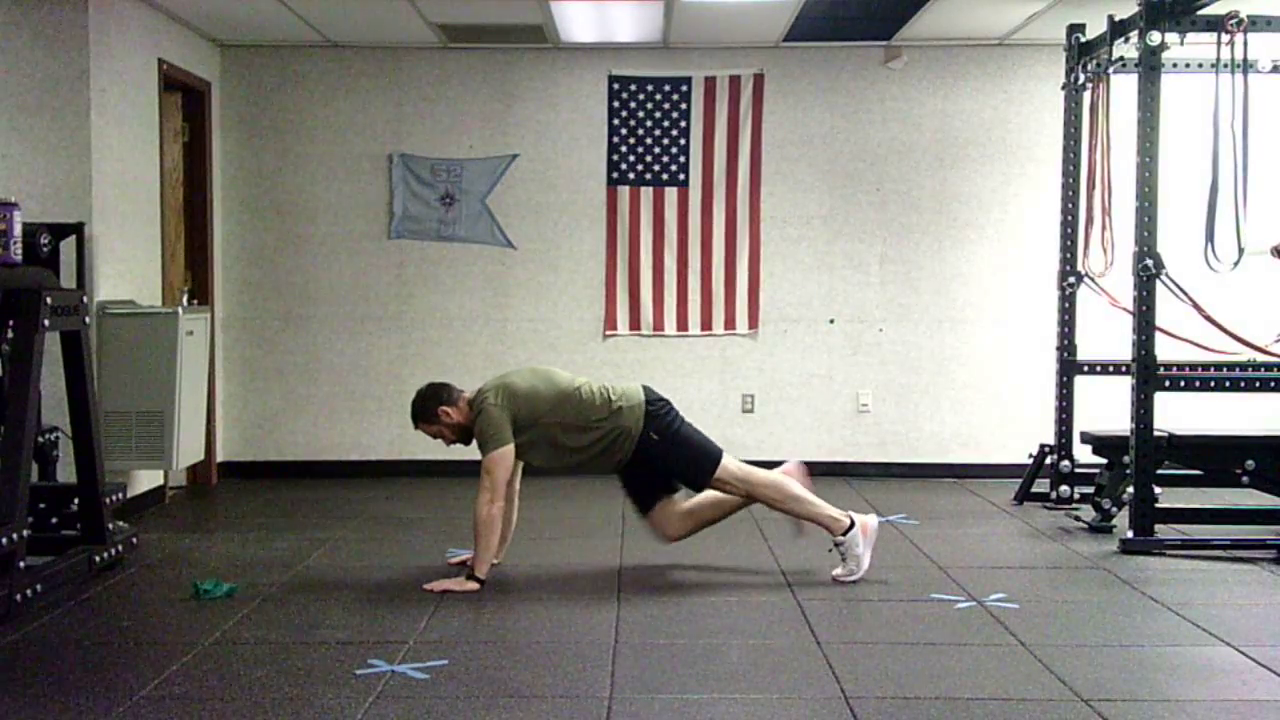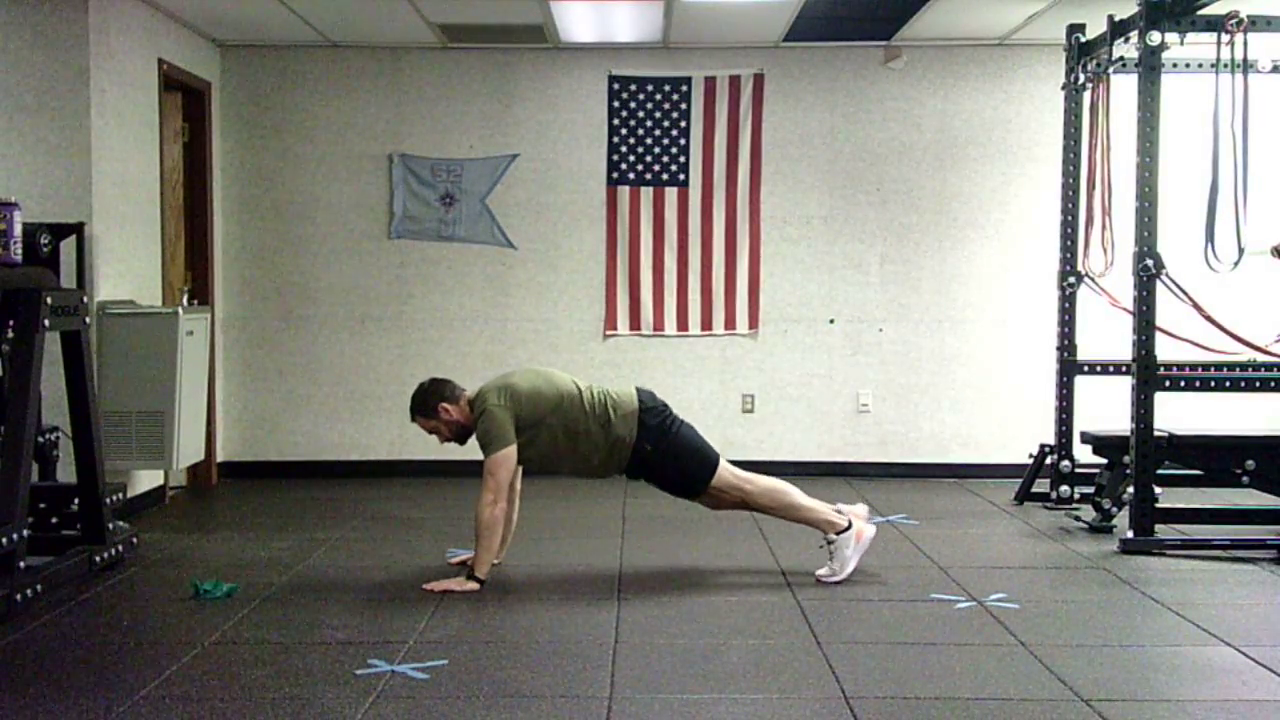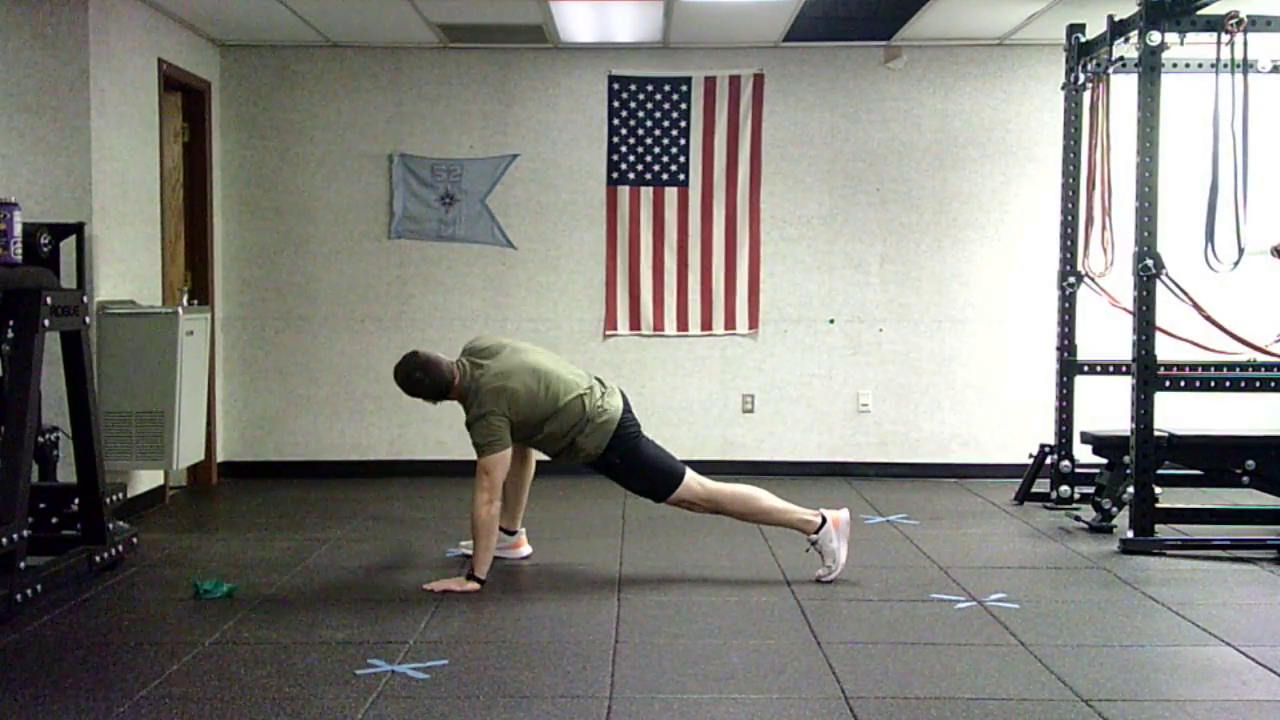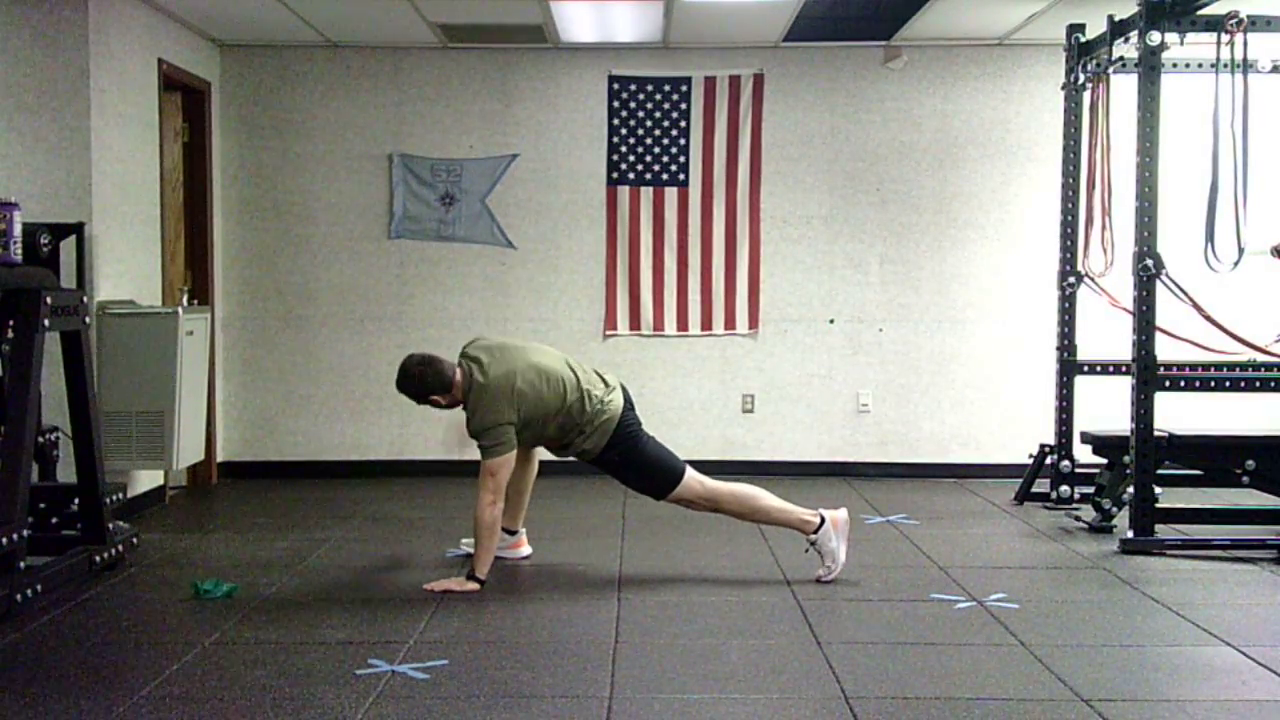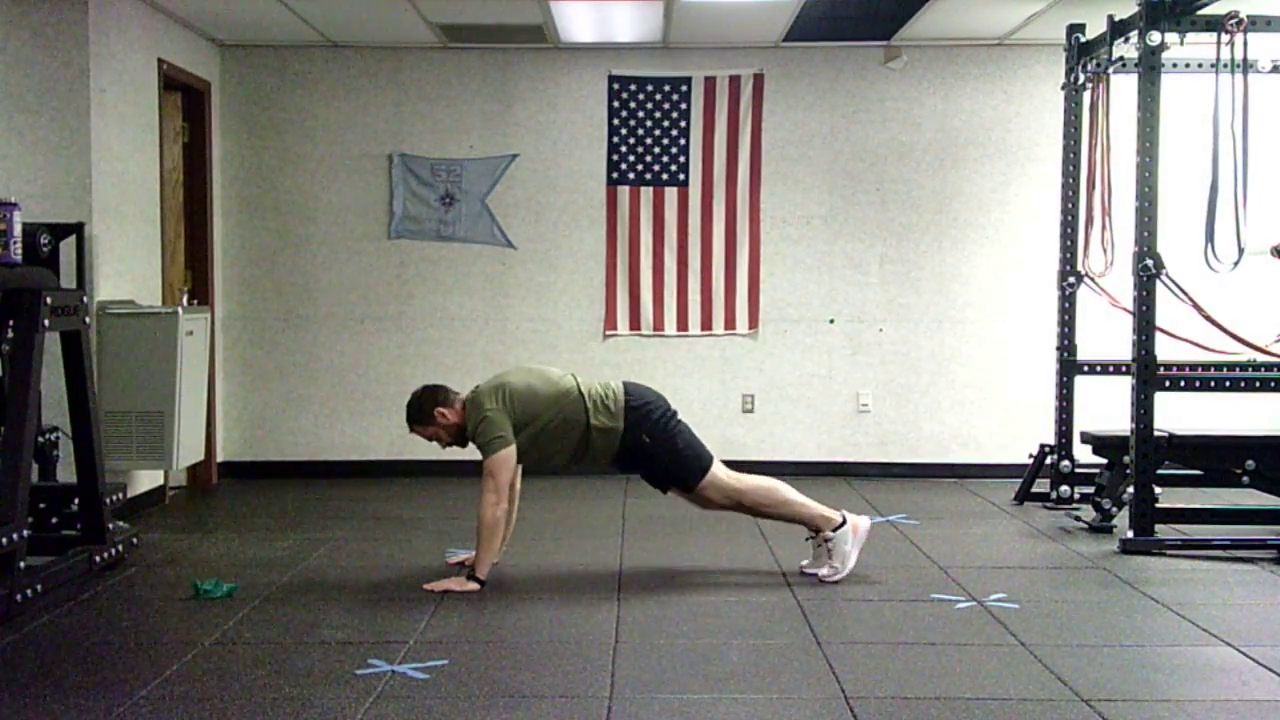
dt=1s
person 1, frame 1
left shoulder: (489, 412)
right shoulder: (499, 405)
left elbow: (491, 500)
right elbow: (509, 491)
left wrist: (476, 576)
right wrist: (493, 553)
left hip: (639, 423)
right hip: (628, 432)
left knee: (735, 477)
right knee: (670, 526)
left ankle: (848, 527)
right ankle: (781, 481)
person 1, frame 2
left shoulder: (491, 412)
right shoulder: (499, 402)
left elbow: (494, 500)
right elbow: (510, 491)
left wrist: (475, 576)
right wrist: (493, 554)
left hip: (637, 429)
right hip: (632, 428)
left knee: (735, 487)
right knee: (722, 495)
left ankle: (842, 529)
right ankle: (841, 515)
person 1, frame 3
left shoulder: (486, 409)
right shoulder: (476, 352)
left elbow: (488, 494)
left wrist: (475, 576)
left hip: (605, 437)
right hip: (603, 402)
left knee: (702, 495)
left ankle: (819, 524)
right ankle: (511, 536)
person 1, frame 4
left shoulder: (488, 411)
right shoulder: (476, 353)
left elbow: (492, 494)
left wrist: (475, 574)
left hip: (606, 435)
right hip: (603, 394)
left knee: (702, 492)
left ankle: (817, 524)
right ankle: (512, 535)
person 1, frame 5
left shoulder: (485, 414)
right shoulder: (495, 403)
left elbow: (495, 496)
right elbow: (510, 491)
left wrist: (476, 576)
right wrist: (489, 552)
left hip: (630, 421)
right hip: (626, 422)
left knee: (727, 487)
right knee: (712, 496)
left ankle: (838, 525)
right ankle: (819, 526)
